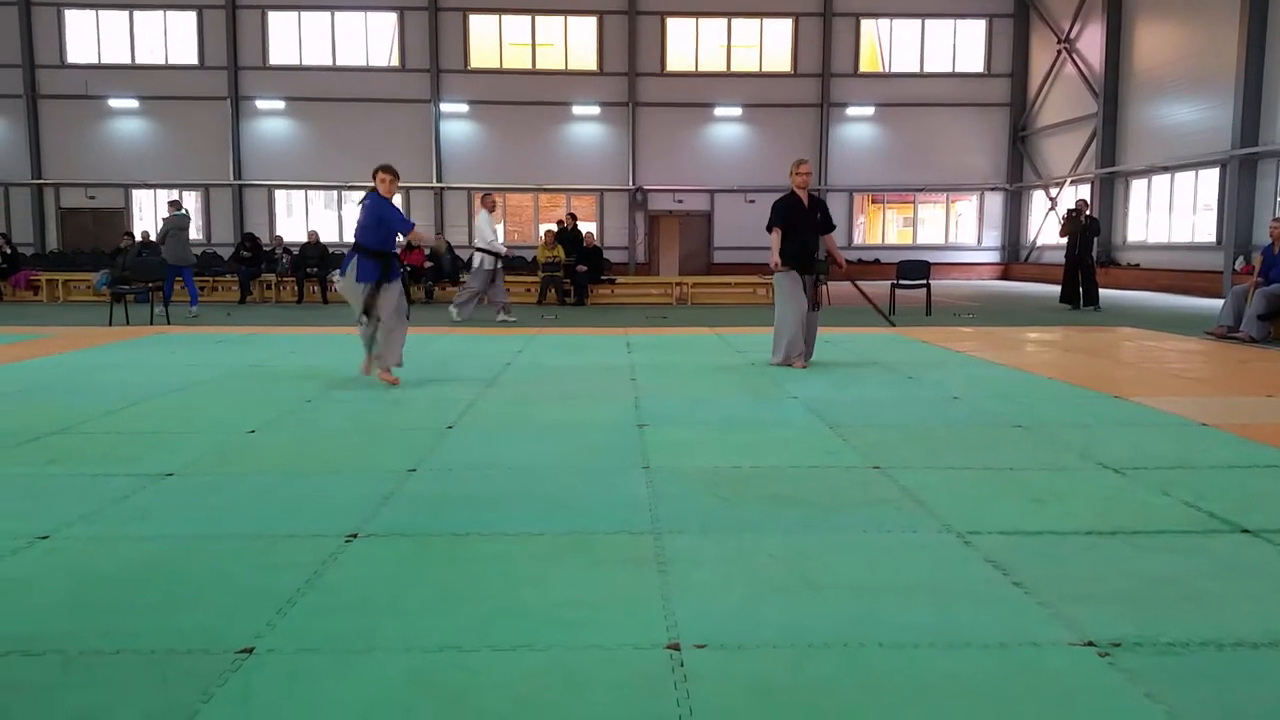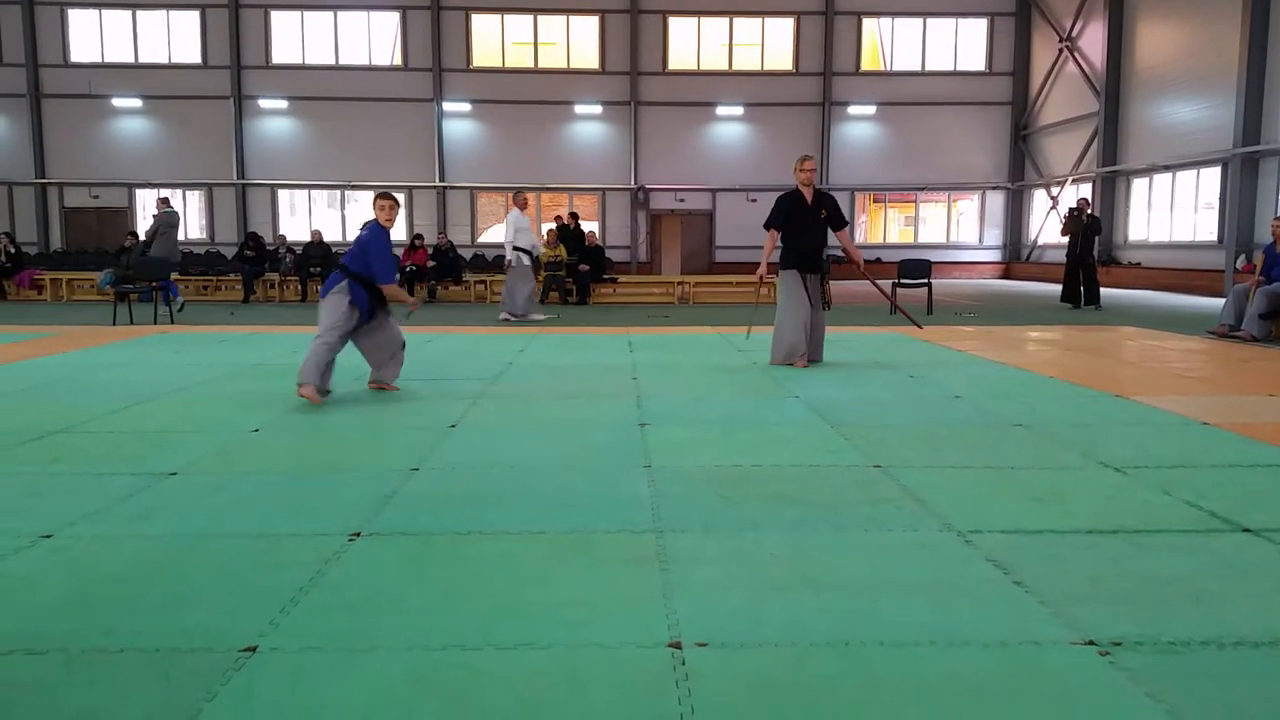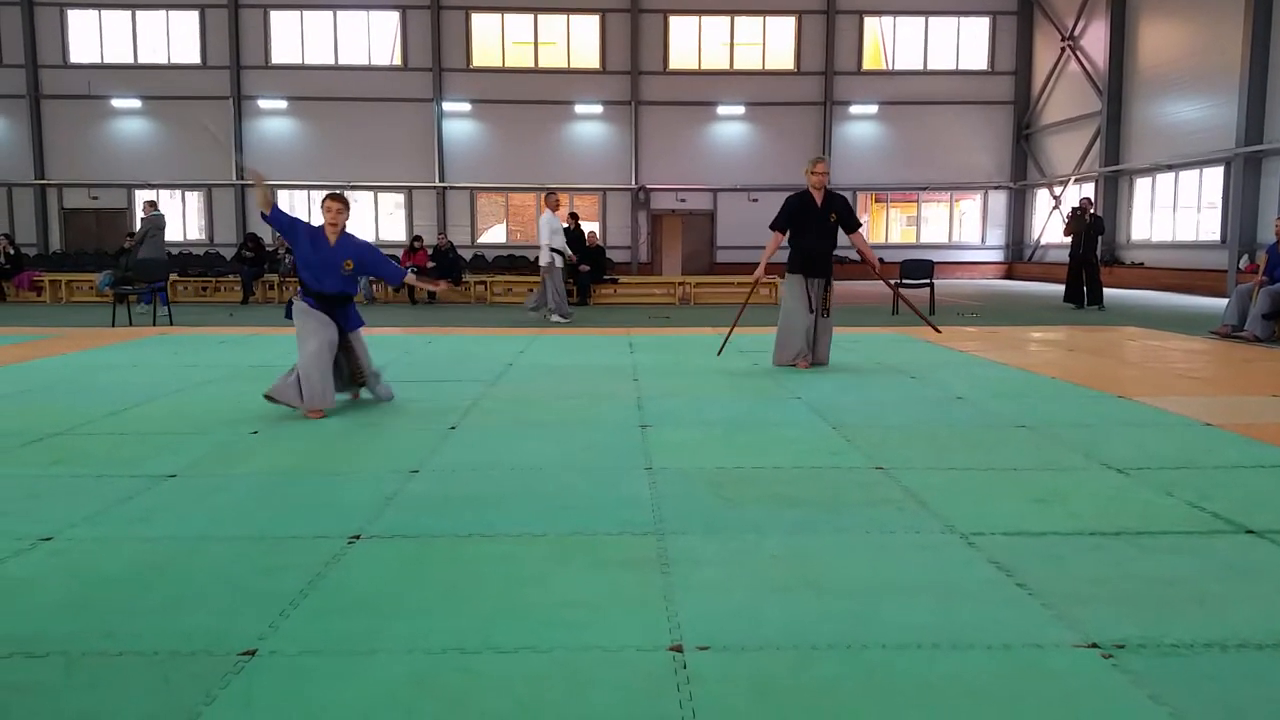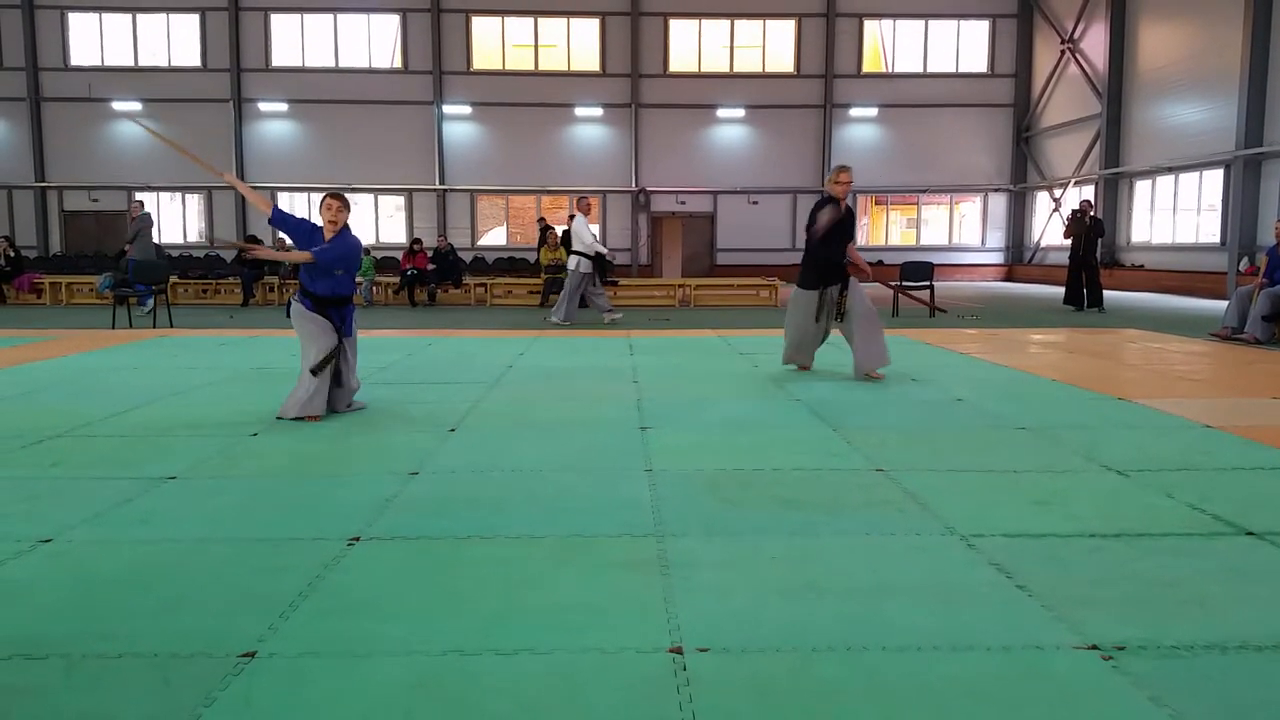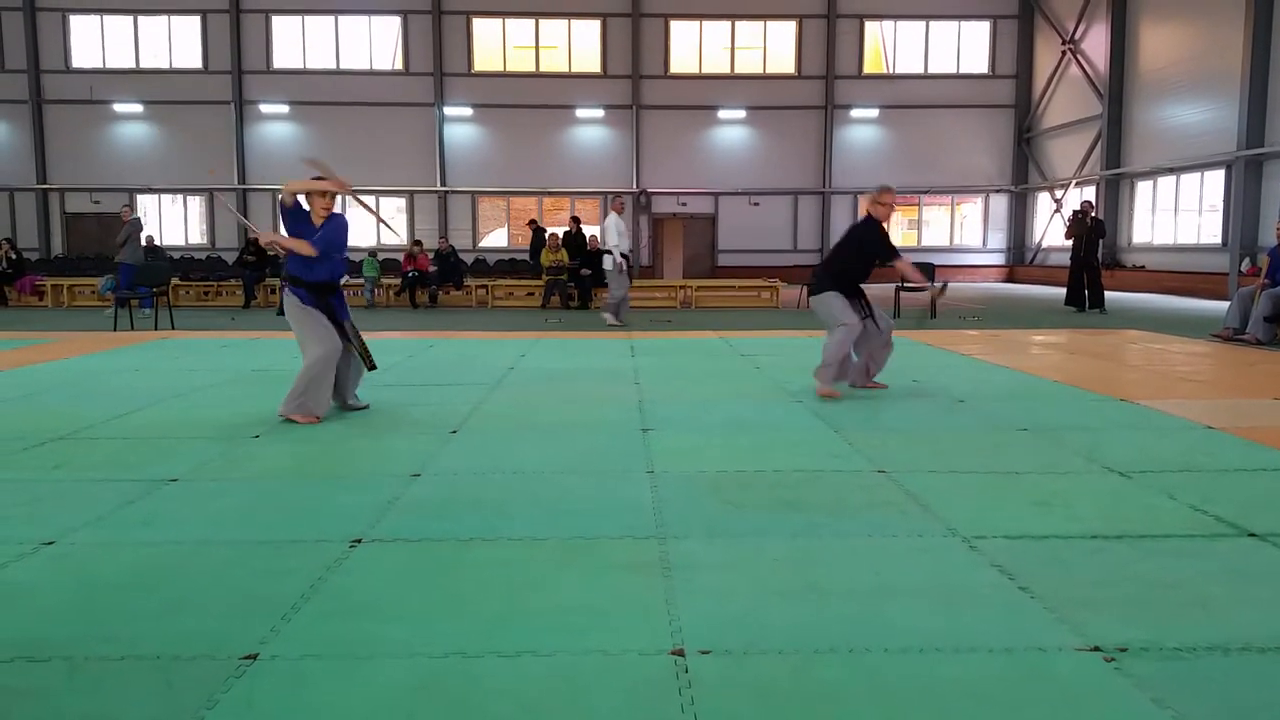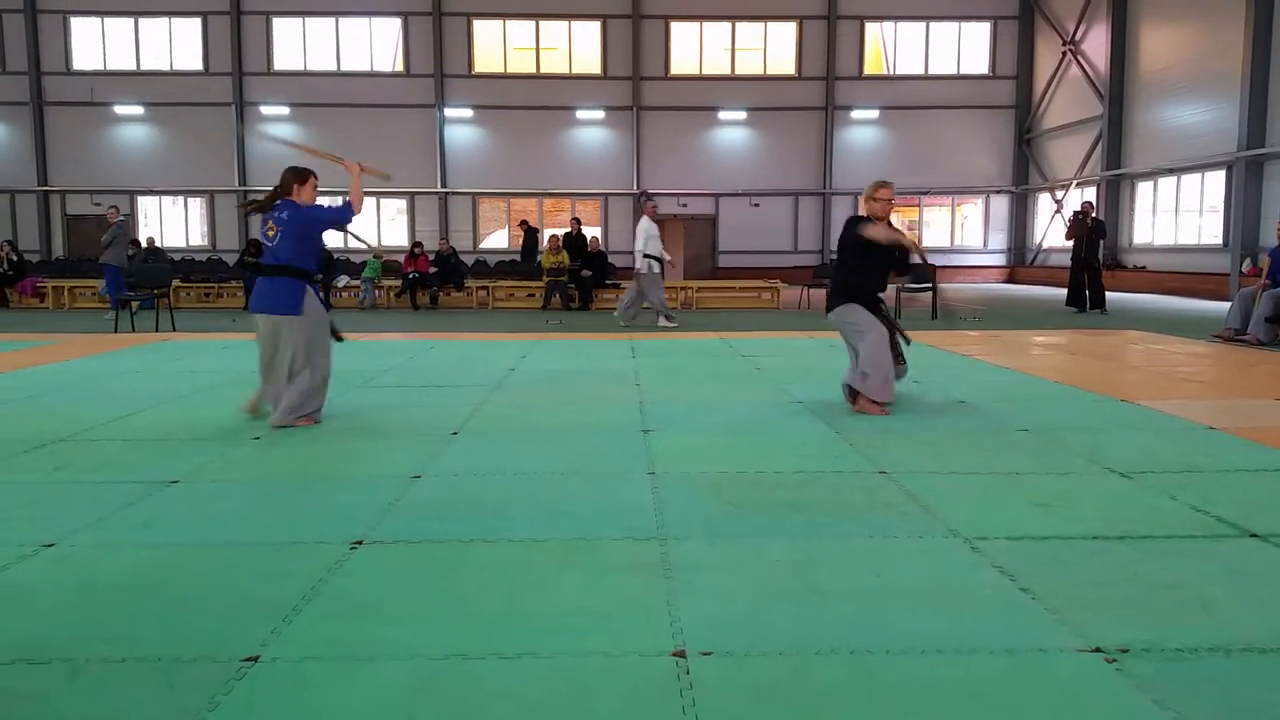
dt=0.3s
person 1, frame 1
left shoulder: (374, 202)
right shoulder: (381, 206)
right elbow: (410, 232)
left hip: (384, 265)
right hip: (364, 267)
left knee: (393, 314)
right knee: (369, 318)
left ankle: (384, 368)
right ankle: (371, 354)
person 1, frame 2
left shoulder: (376, 233)
right shoulder: (377, 238)
right elbow: (385, 282)
right wrist: (408, 299)
left hip: (365, 295)
right hip: (344, 291)
left knee: (391, 338)
right knee: (331, 336)
left ankle: (378, 379)
right ankle: (308, 385)
person 1, frame 3
left shoulder: (358, 247)
right shoulder: (305, 234)
left elbow: (393, 269)
right elbow: (269, 209)
left wrist: (426, 285)
right wrist: (259, 187)
left hip: (342, 310)
right hip: (310, 305)
left knee: (356, 363)
right knee: (319, 343)
left ankle: (350, 384)
right ankle: (313, 401)
person 1, frame 4
left shoulder: (351, 244)
right shoulder: (307, 231)
left elbow: (312, 257)
right elbow: (268, 208)
left wrist: (277, 255)
right wrist: (234, 181)
left hip: (339, 312)
right hip: (307, 306)
left knee: (342, 368)
right knee: (323, 347)
left ankle: (340, 400)
right ankle: (310, 405)
person 1, frame 5
left shoulder: (338, 223)
right shoulder: (296, 217)
left elbow: (313, 249)
right elbow: (288, 191)
left wrist: (276, 239)
right wrist: (324, 185)
left hip: (329, 297)
right hip: (299, 297)
left knee: (346, 352)
right knee: (323, 349)
left ankle: (344, 398)
right ankle: (298, 408)
person 1, frame 6
left shoulder: (272, 214)
right shoulder: (304, 216)
right elbow: (351, 210)
right wrist: (355, 173)
left hip: (267, 294)
right hip: (294, 296)
left knee: (276, 358)
right knee: (311, 358)
left ankle: (263, 400)
right ankle: (291, 413)
person 2, frame 1
left shoulder: (818, 204)
right shoulder: (783, 204)
left elbow: (826, 234)
right elbow: (776, 232)
left wrist: (838, 258)
right wrist: (776, 255)
left hip: (809, 265)
right hip: (788, 265)
left knee: (810, 311)
right knee: (794, 310)
left ankle: (800, 353)
right ankle: (792, 355)
person 2, frame 2
left shoulder: (827, 201)
right shoulder: (785, 201)
left elbow: (840, 230)
right elbow: (773, 234)
left wrist: (855, 255)
right wrist: (764, 263)
left hip: (816, 263)
right hip: (792, 264)
left knee: (816, 311)
right knee: (795, 310)
left ankle: (810, 353)
right ankle: (794, 354)
person 2, frame 3
left shoulder: (839, 202)
right shoulder: (794, 202)
left elbow: (854, 233)
right elbow: (778, 234)
left wrist: (871, 257)
right wrist: (762, 264)
left hip: (824, 267)
right hip: (799, 267)
left knee: (823, 316)
right knee: (798, 314)
left ankle: (816, 355)
right ankle: (798, 355)
person 2, frame 4
left shoulder: (848, 211)
right shoulder: (824, 205)
right elbow: (824, 216)
left wrist: (861, 263)
right wrist: (825, 218)
left hip: (838, 274)
right hip: (814, 276)
left knee: (865, 314)
right knee: (808, 324)
left ankle: (867, 365)
right ankle: (801, 359)
person 2, frame 5
left shoulder: (868, 228)
right shoulder: (871, 230)
right elbow: (898, 262)
right wrist: (926, 284)
left hip: (846, 288)
right hip: (826, 288)
left knee: (879, 327)
right knee: (849, 327)
left ankle: (862, 375)
right ankle: (825, 380)
person 2, frame 6
left shoulder: (894, 233)
right shoulder: (855, 224)
left elbow: (903, 269)
right elbow: (871, 231)
right wrist: (902, 238)
left hip: (870, 301)
right hip: (845, 302)
right knee: (876, 335)
left ankle: (861, 387)
right ankle: (864, 397)
